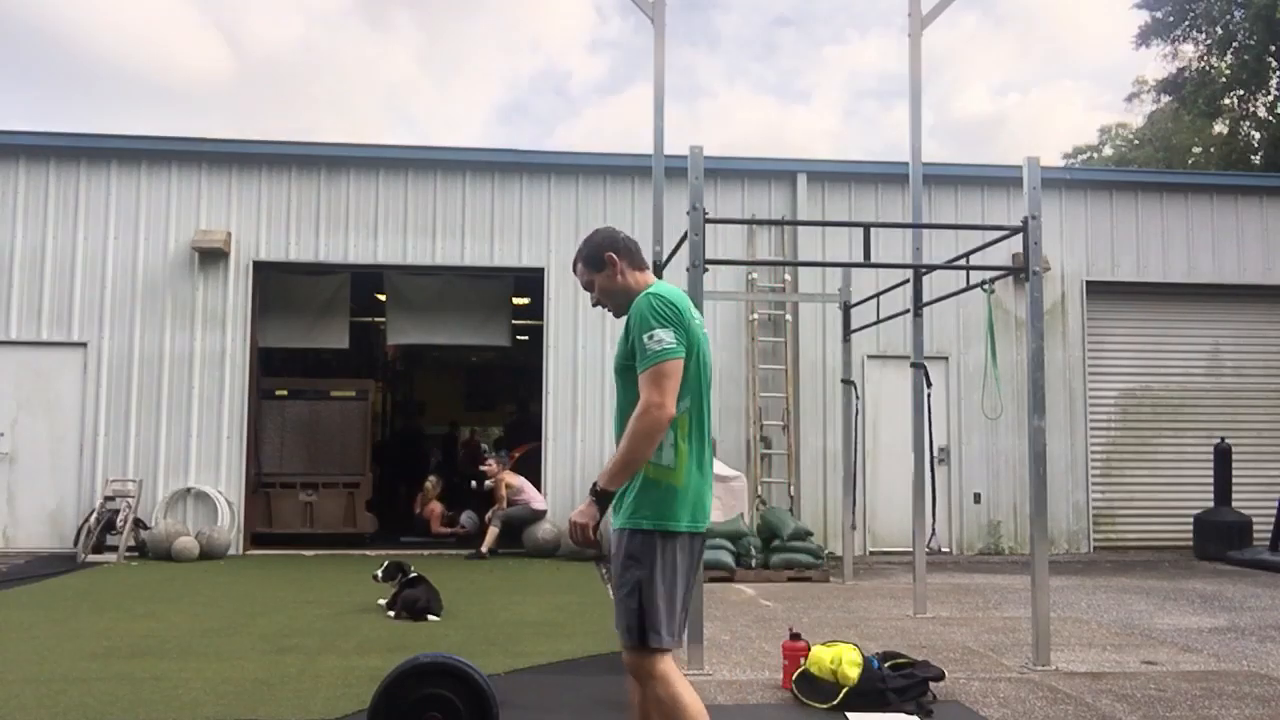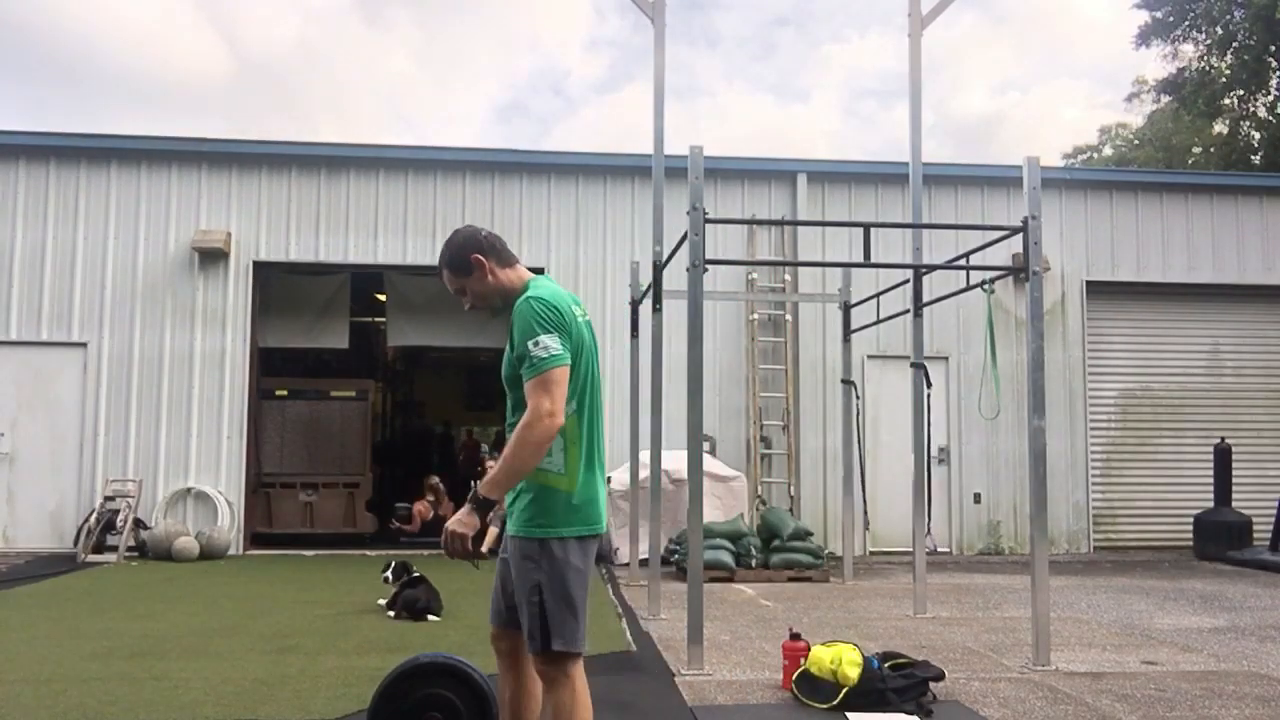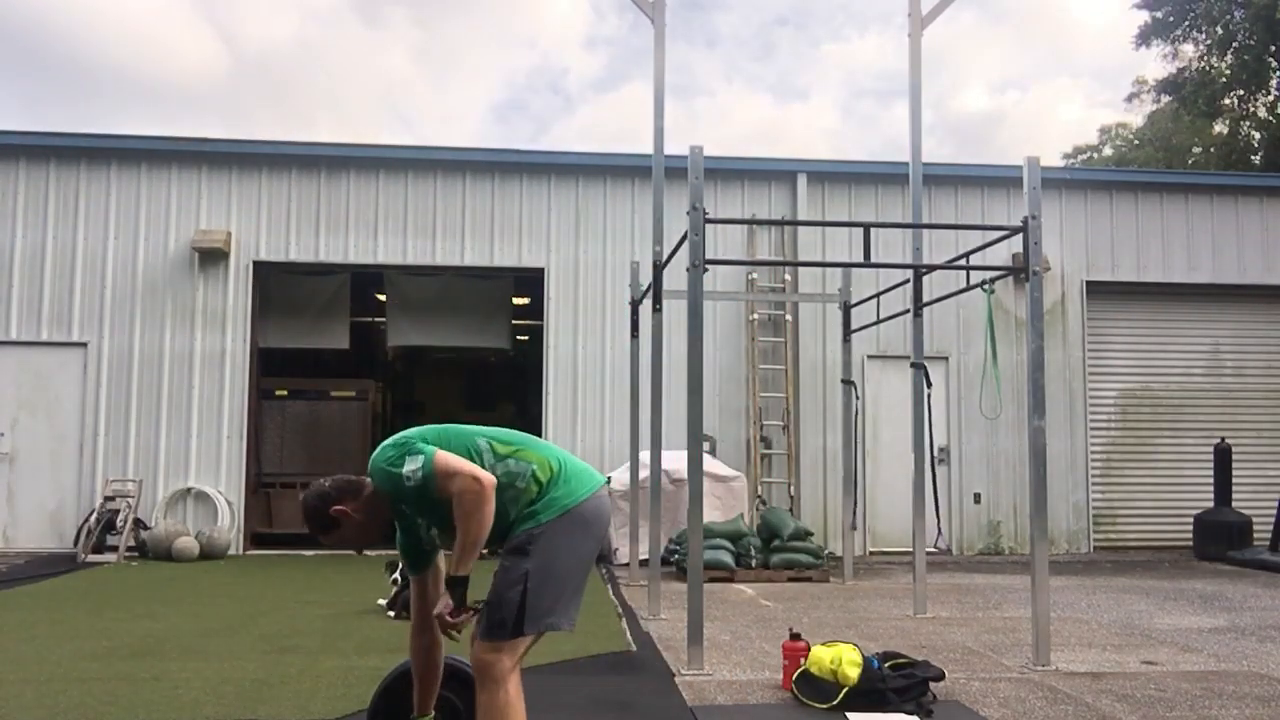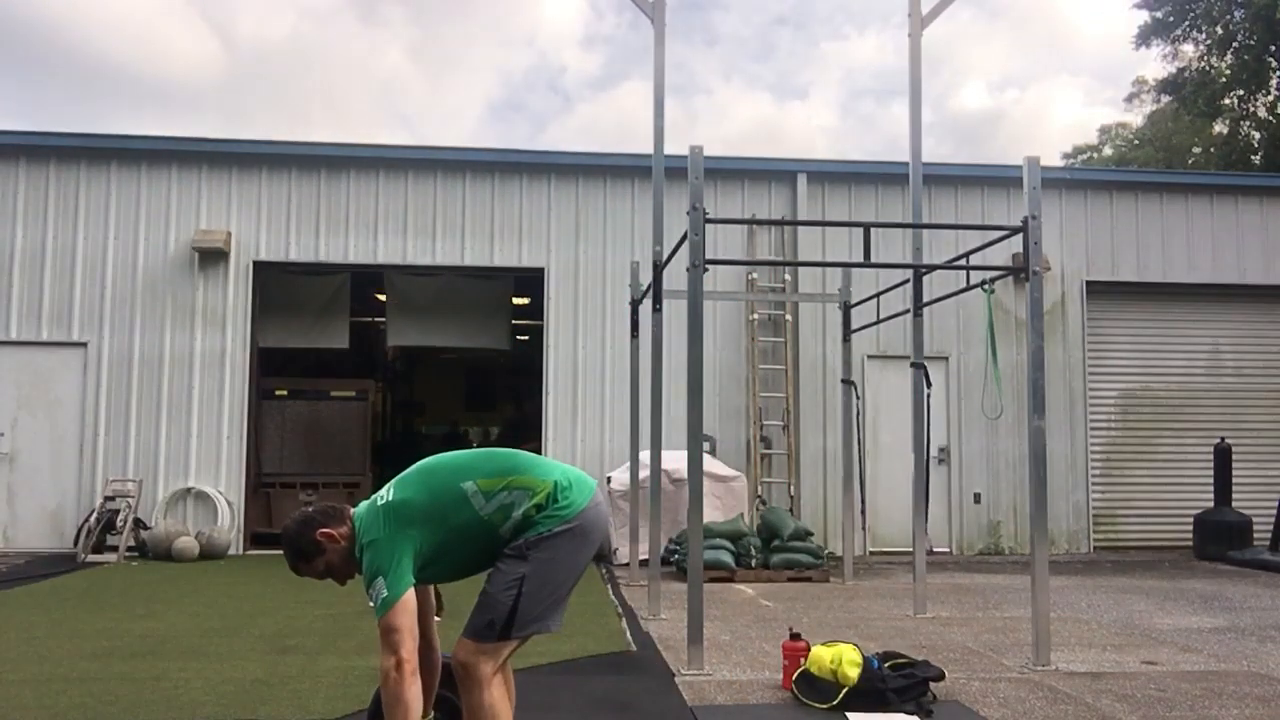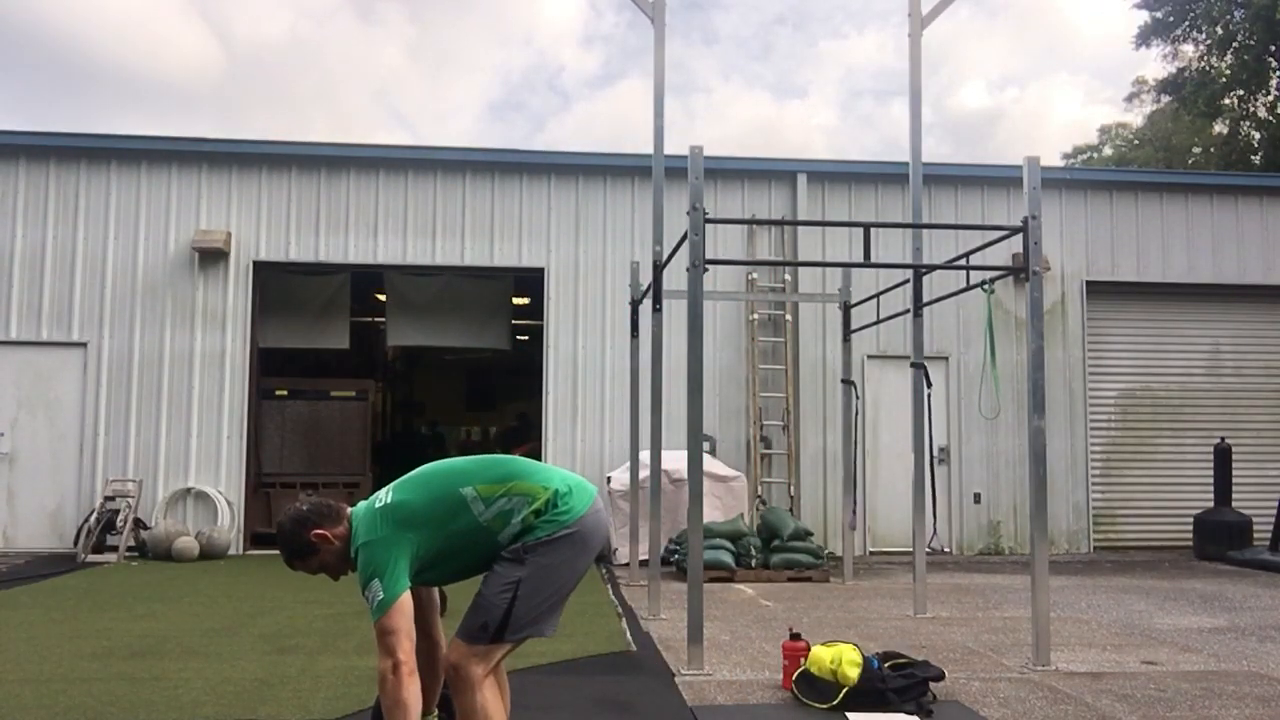
dt=1s
person 1, frame 1
left shoulder: (654, 306)
right shoulder: (668, 309)
left elbow: (657, 410)
left wrist: (597, 498)
right wrist: (610, 496)
left hip: (655, 509)
right hip: (668, 505)
left knee: (648, 658)
right knee: (644, 648)
person 1, frame 2
left shoulder: (536, 307)
right shoulder: (547, 303)
left elbow: (546, 417)
left wrist: (477, 505)
left hip: (553, 515)
right hip: (535, 511)
left knee: (556, 661)
right knee: (509, 643)
person 1, frame 3
left shoulder: (388, 465)
right shoulder: (409, 521)
left elbow: (479, 483)
right elbow: (425, 624)
left wrist: (455, 586)
left hip: (565, 505)
right hip: (574, 504)
left knee: (494, 660)
right knee: (496, 654)
person 1, frame 4
left shoulder: (382, 539)
right shoulder: (393, 520)
left elbow: (401, 662)
right elbow: (423, 642)
left hip: (562, 514)
right hip: (574, 503)
left knee: (475, 662)
right knee: (489, 653)
person 1, frame 5
left shoulder: (377, 541)
right shoulder: (390, 522)
left elbow: (399, 664)
right elbow: (428, 642)
left hip: (561, 521)
right hip: (575, 509)
left knee: (467, 664)
right knee: (482, 654)
